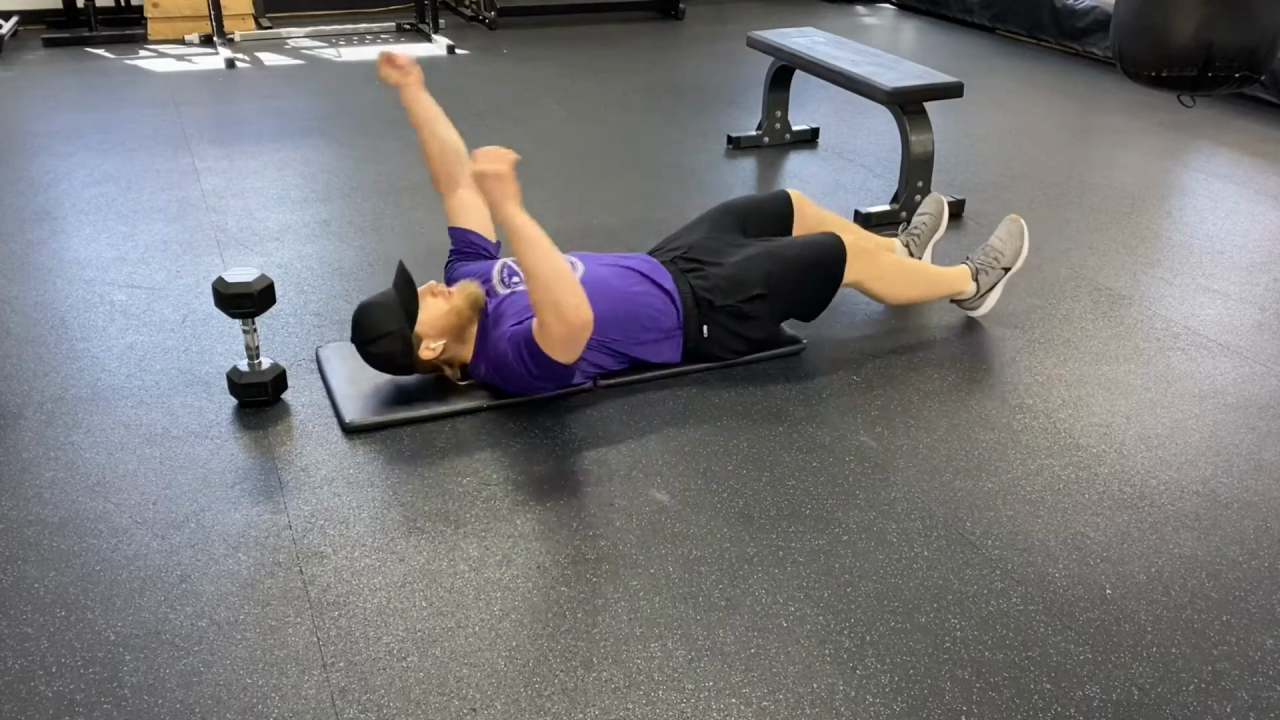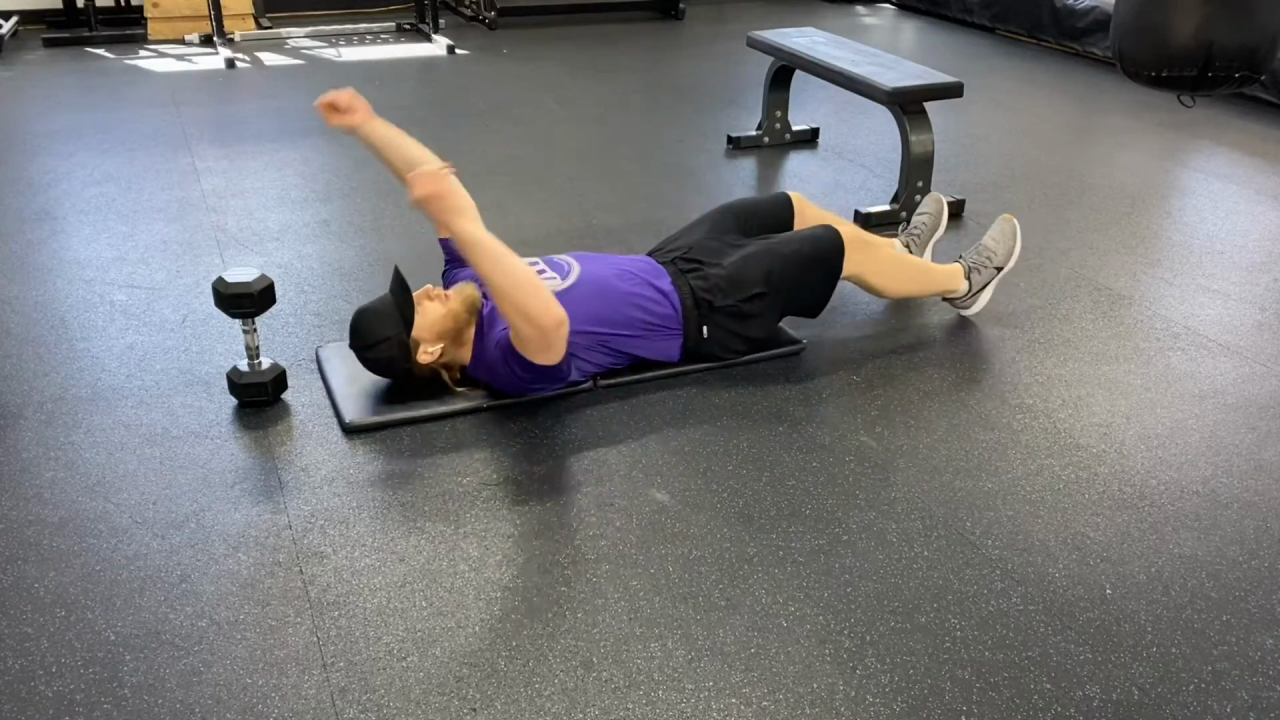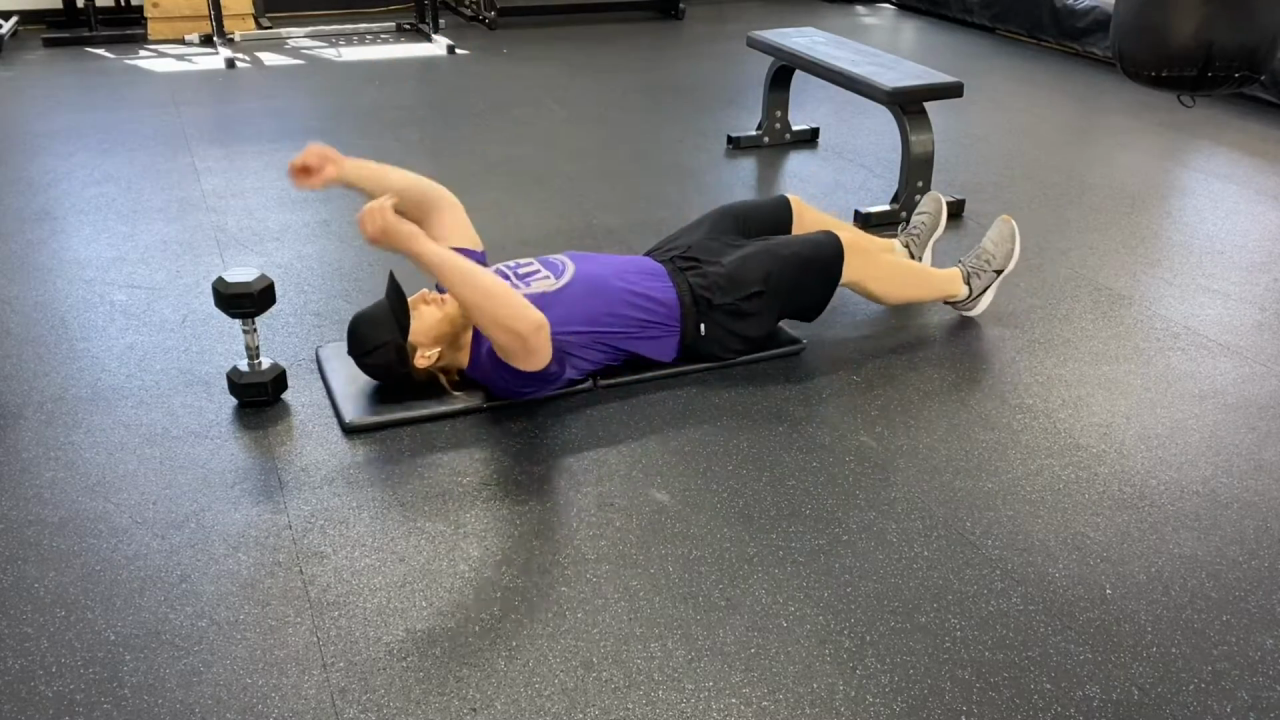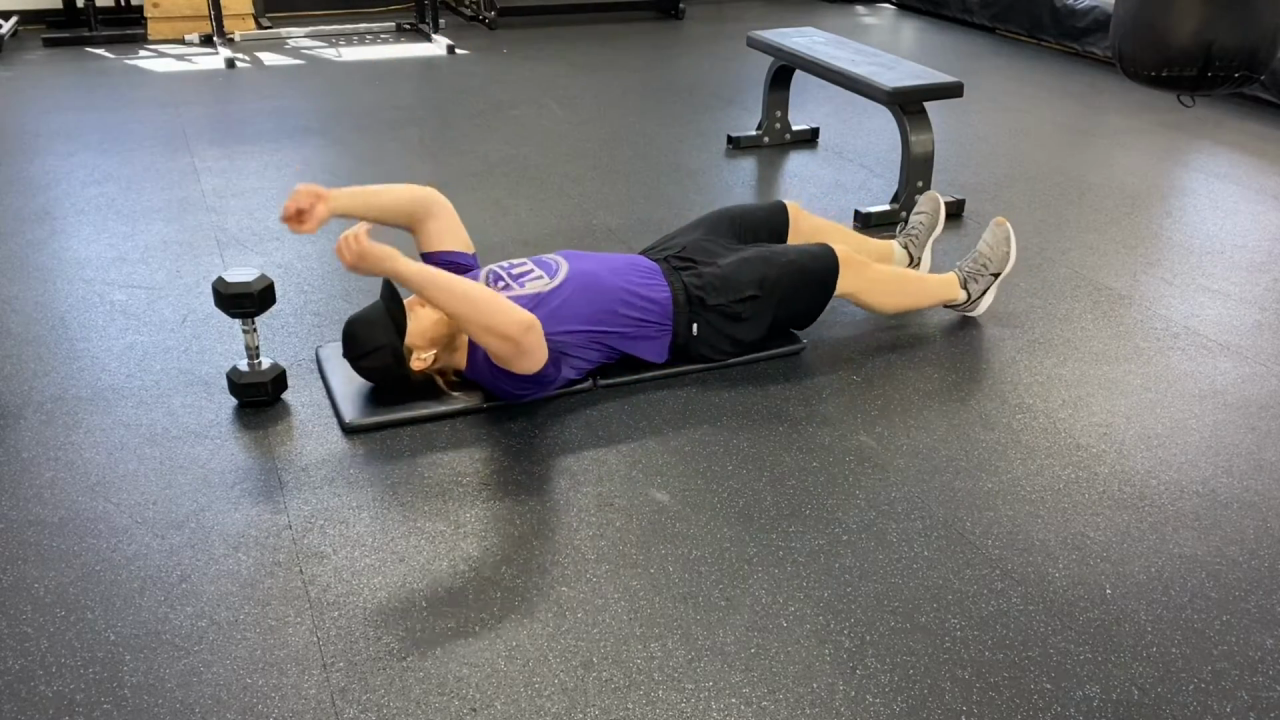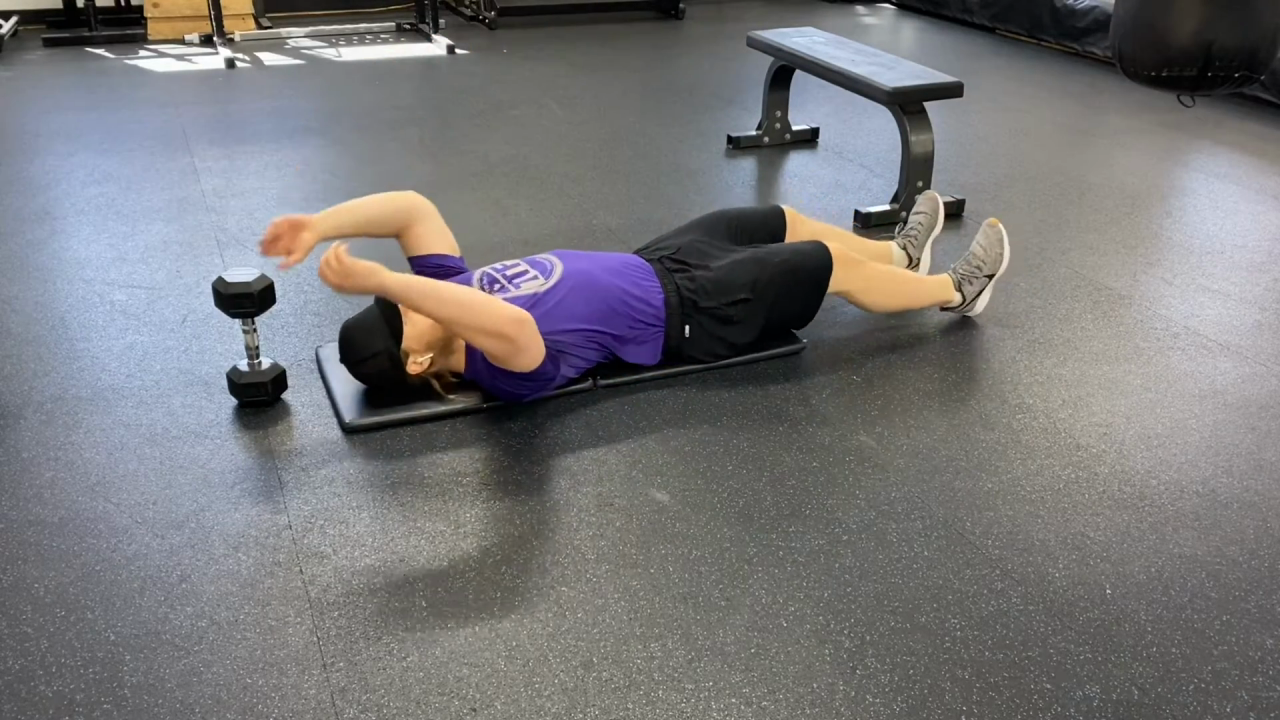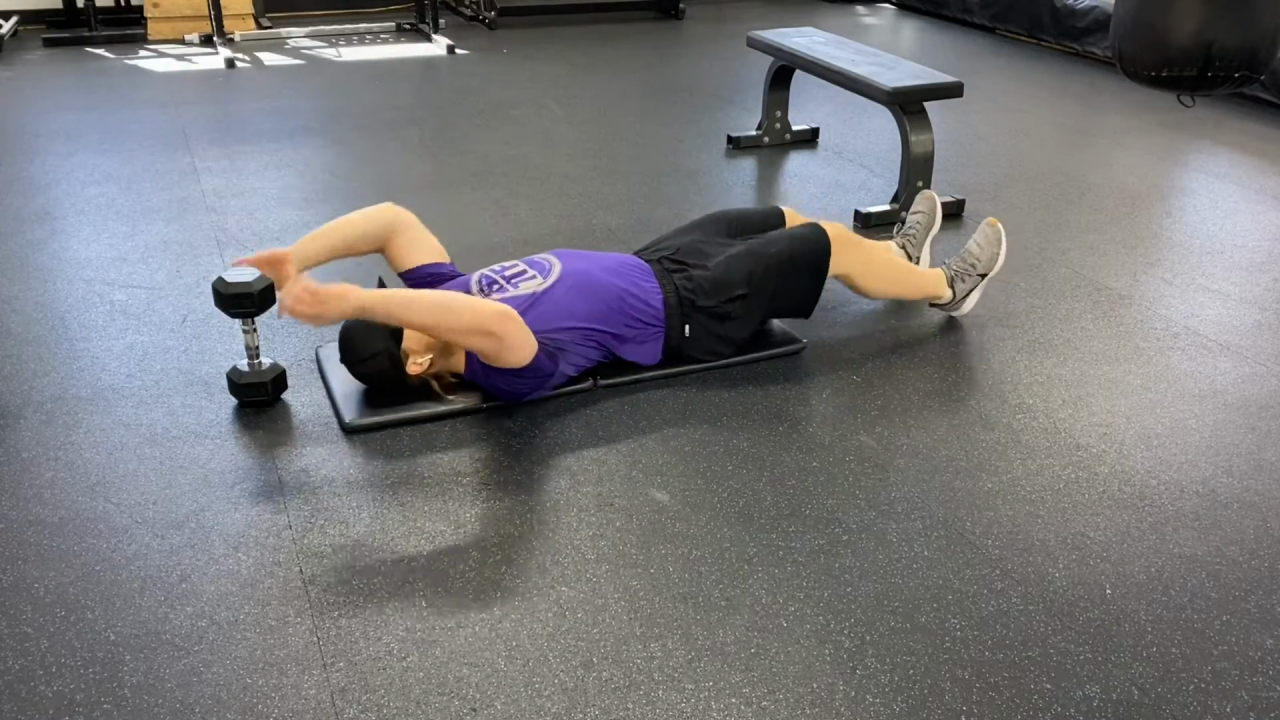
dt=0.1s
person 1, frame 1
left shoulder: (469, 277)
right shoulder: (510, 355)
left elbow: (460, 182)
right elbow: (572, 320)
left wrist: (412, 93)
right wrist: (511, 205)
left hip: (663, 270)
right hip: (698, 315)
left knee: (790, 205)
right knee: (840, 256)
left ankle: (900, 250)
right ankle: (968, 285)
person 1, frame 2
left shoulder: (467, 295)
right shoulder: (510, 363)
left elbow: (447, 190)
right elbow: (546, 321)
left wrist: (370, 119)
right wrist: (448, 228)
left hip: (661, 270)
right hip: (699, 315)
left knee: (793, 209)
right knee: (839, 245)
left ankle: (906, 249)
right ankle: (962, 283)
person 1, frame 3
left shoulder: (460, 294)
right shoulder: (500, 360)
left elbow: (438, 199)
right elbow: (528, 325)
left wrist: (342, 167)
right wrist: (407, 244)
left hip: (654, 273)
right hip: (693, 314)
left knee: (789, 211)
right knee: (838, 253)
left ankle: (900, 252)
right ankle: (960, 287)
person 1, frame 4
left shoulder: (455, 295)
right shoulder: (504, 369)
left elbow: (430, 205)
right elbow: (516, 326)
left wrist: (335, 200)
right wrist: (387, 262)
left hip: (657, 270)
right hip: (692, 316)
left knee: (786, 217)
right knee: (838, 265)
left ankle: (900, 253)
right ankle: (959, 290)
person 1, frame 5
left shoulder: (449, 294)
right shoulder: (500, 368)
left elbow: (413, 209)
right elbow: (515, 325)
left wrist: (316, 225)
right wrist: (374, 274)
left hip: (648, 270)
right hip: (683, 317)
left knee: (781, 220)
right knee: (833, 264)
left ankle: (896, 253)
right ankle: (953, 292)
person 1, frame 6
left shoulder: (447, 297)
right shoulder: (500, 371)
left elbow: (393, 221)
right elbow: (495, 321)
left wrist: (297, 257)
right wrist: (348, 301)
left hip: (652, 269)
right hip: (691, 315)
left knee: (781, 219)
right knee: (829, 241)
left ankle: (899, 254)
right ankle: (944, 286)
